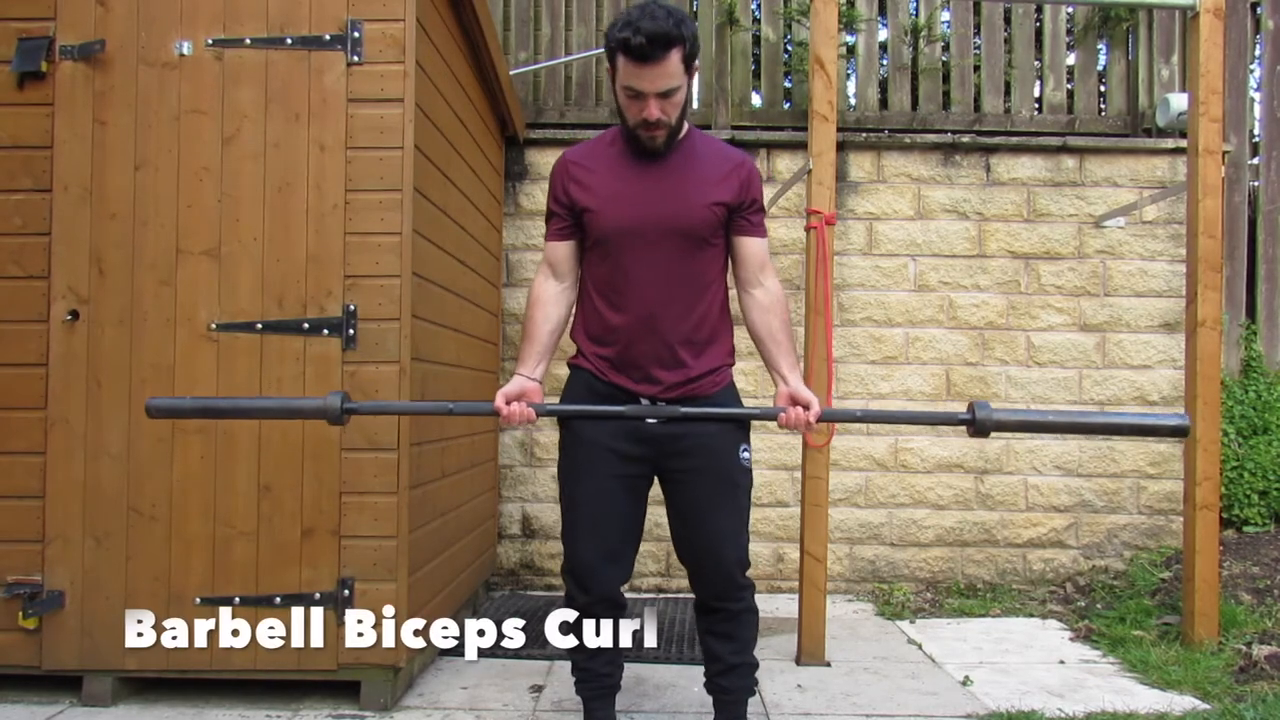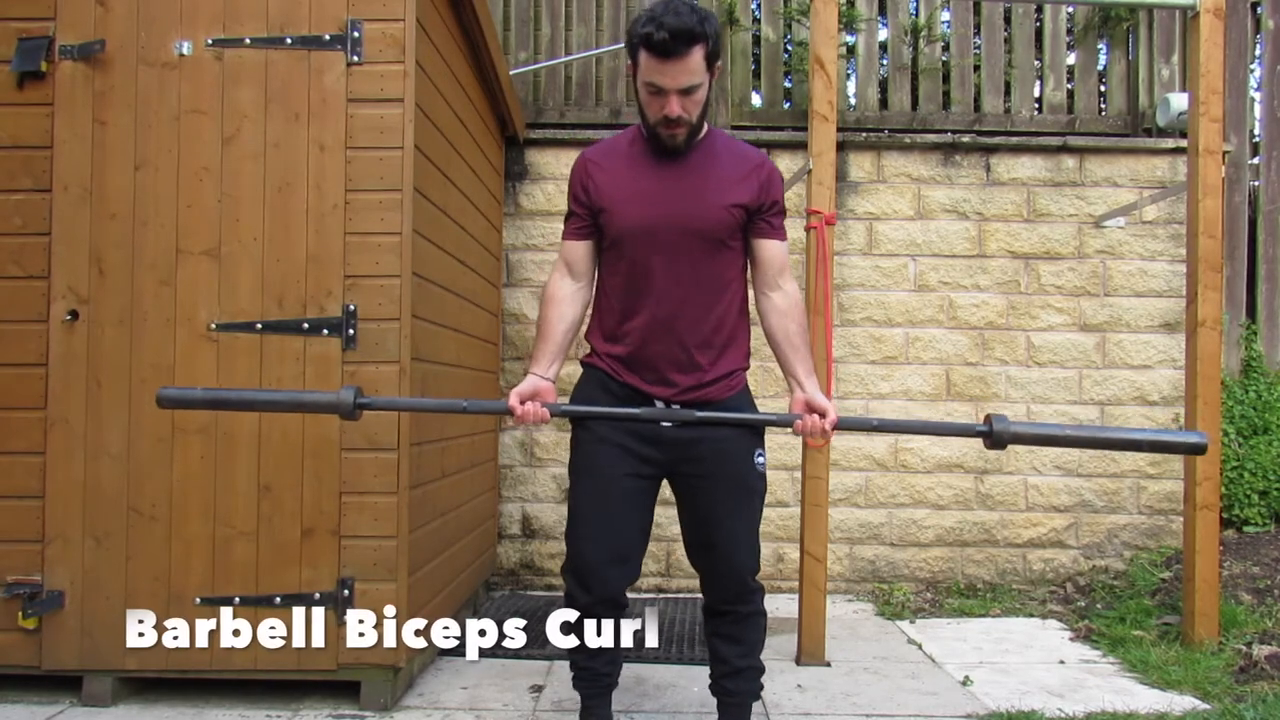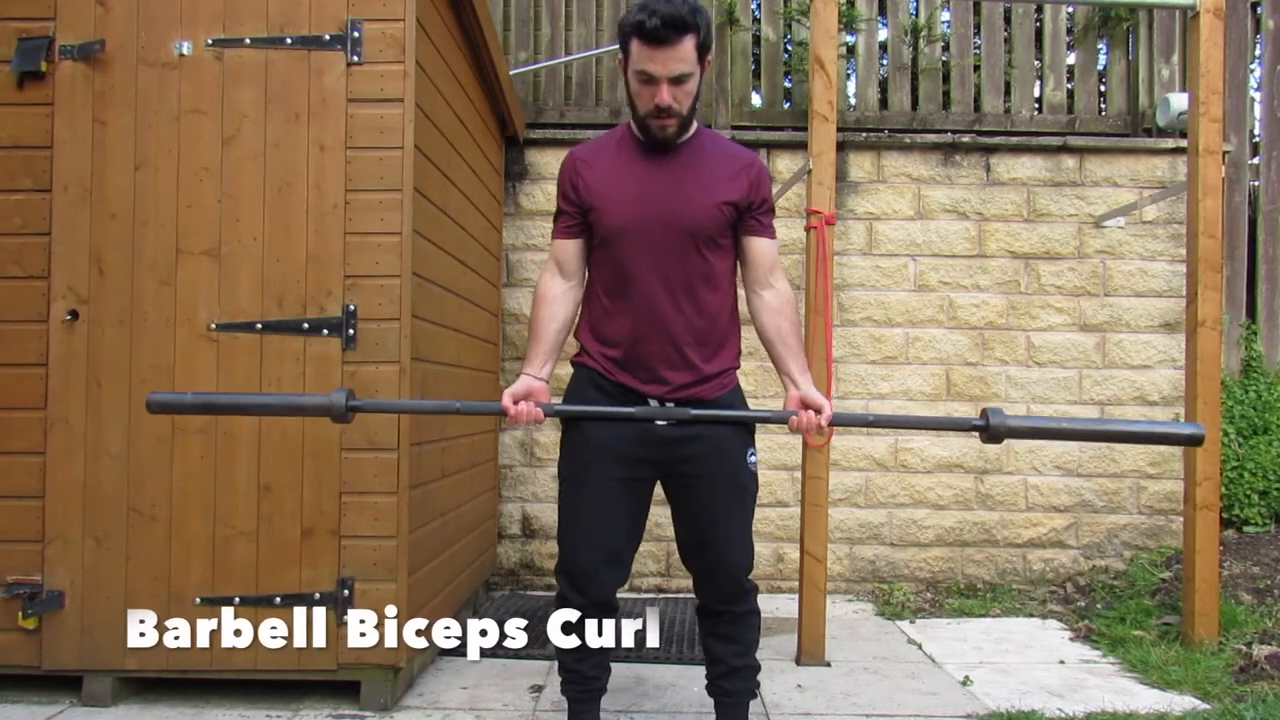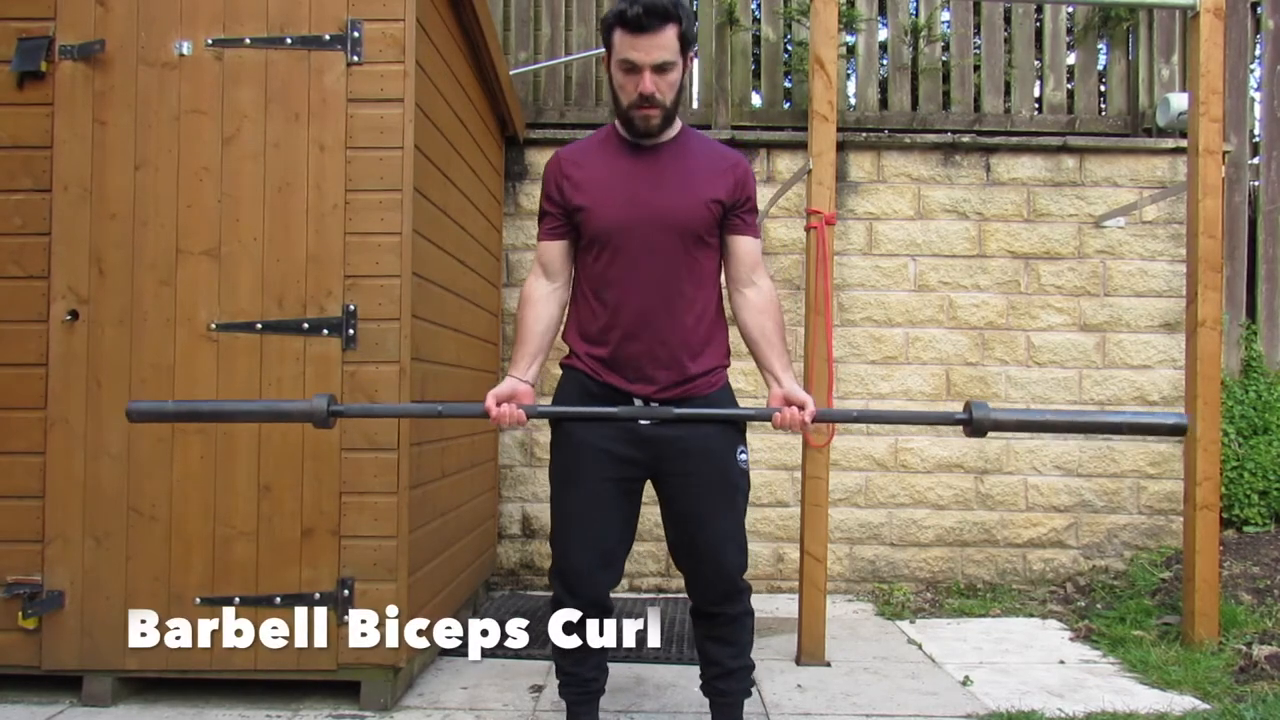
dt=0.2s
person 1, frame 1
left shoulder: (733, 171)
right shoulder: (576, 169)
left elbow: (758, 283)
right elbow: (556, 279)
left wrist: (789, 378)
right wrist: (528, 374)
left hip: (706, 405)
right hip: (600, 405)
left knee: (723, 577)
right knee: (592, 579)
person 1, frame 2
left shoulder: (753, 172)
right shoulder: (595, 168)
left elbow: (776, 287)
right elbow: (572, 278)
left wrist: (805, 384)
right wrist: (541, 373)
left hip: (720, 408)
right hip: (612, 405)
left knee: (733, 583)
right knee: (594, 578)
person 1, frame 3
left shoulder: (742, 171)
right shoulder: (585, 166)
left elbow: (766, 285)
right elbow: (562, 277)
left wrist: (798, 382)
right wrist: (534, 373)
left hip: (711, 408)
right hip: (603, 403)
left knee: (726, 583)
right knee: (585, 581)
person 1, frame 4
left shoulder: (727, 170)
right shoulder: (570, 168)
left elbow: (750, 283)
right elbow: (549, 280)
left wrist: (782, 380)
right wrist: (520, 376)
left hip: (701, 407)
right hip: (593, 405)
left knee: (721, 582)
right knee: (580, 583)
